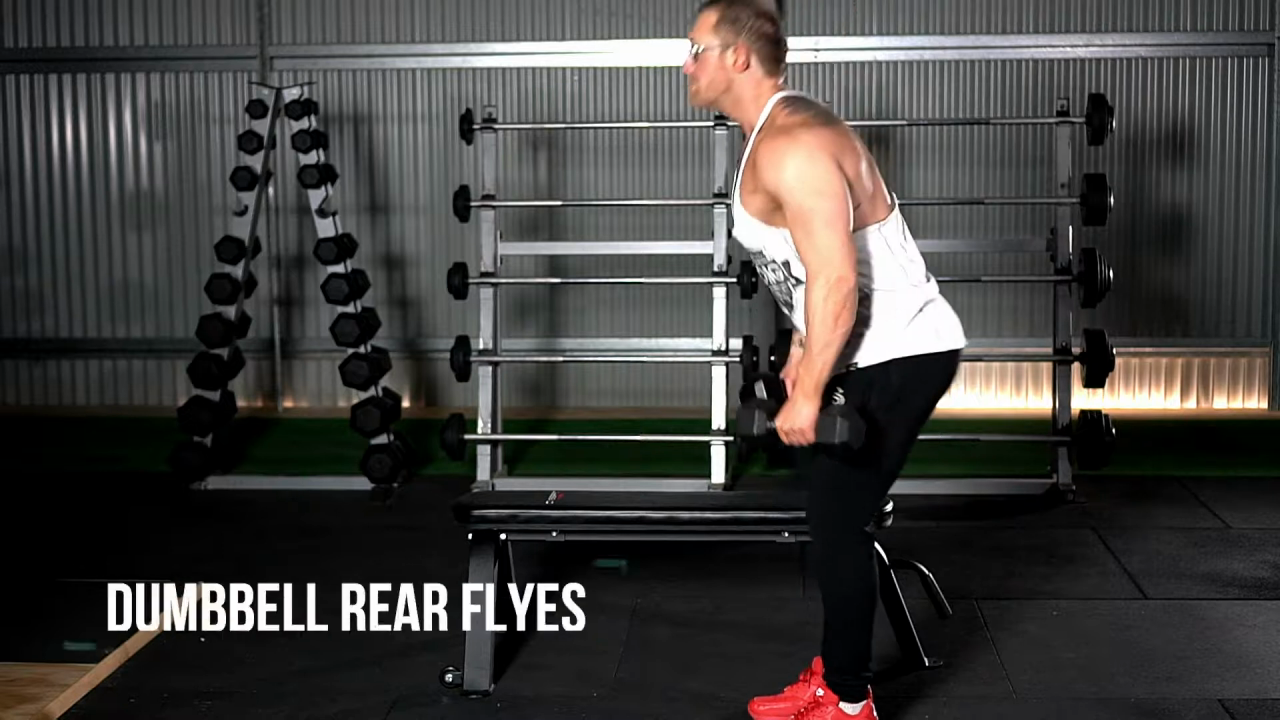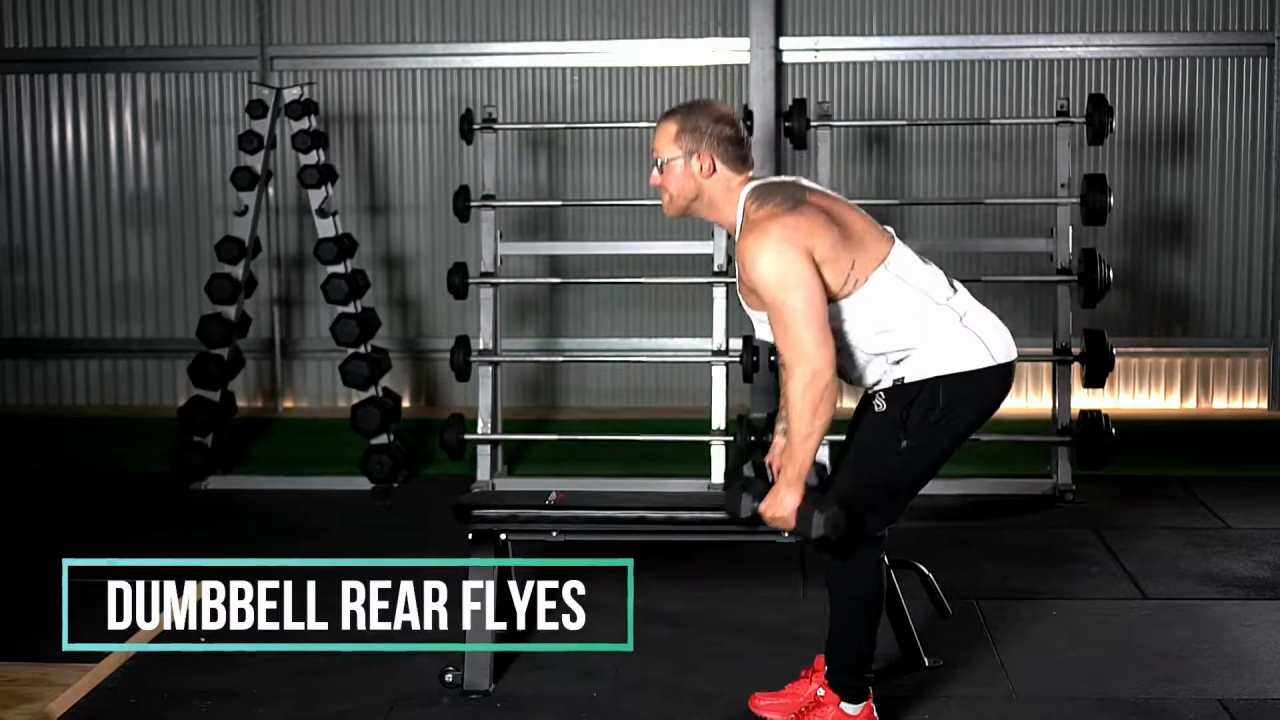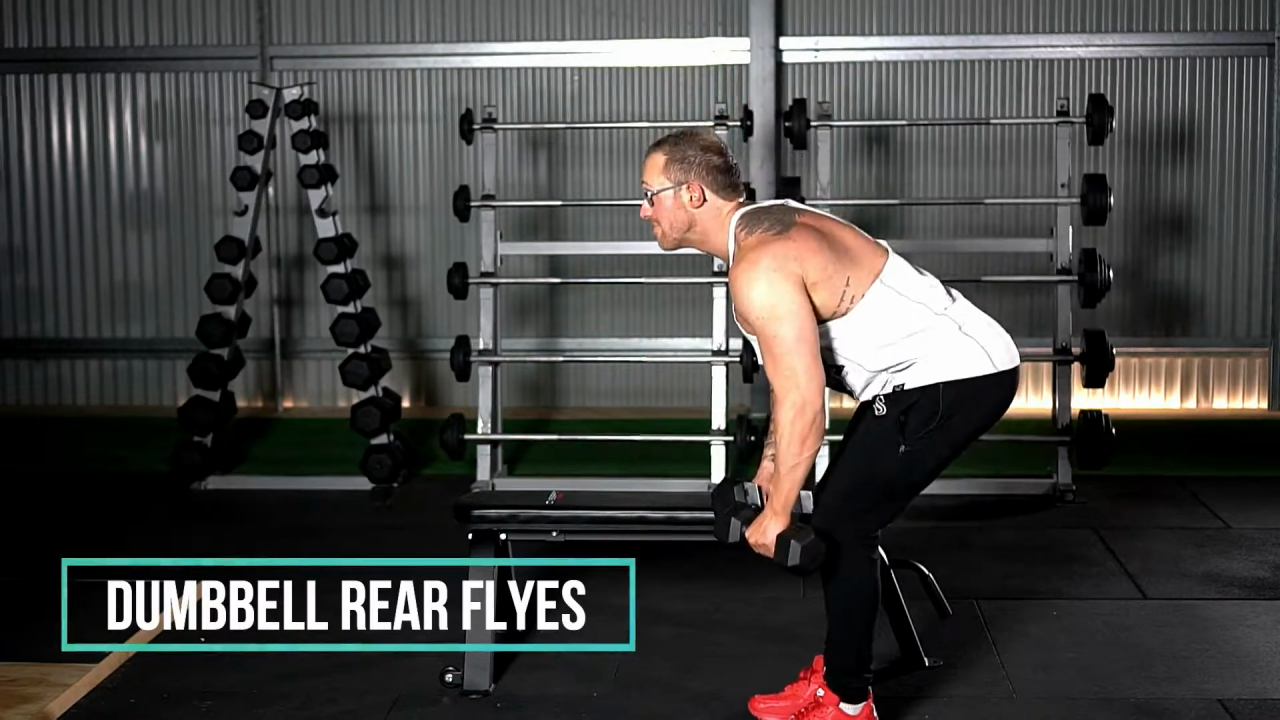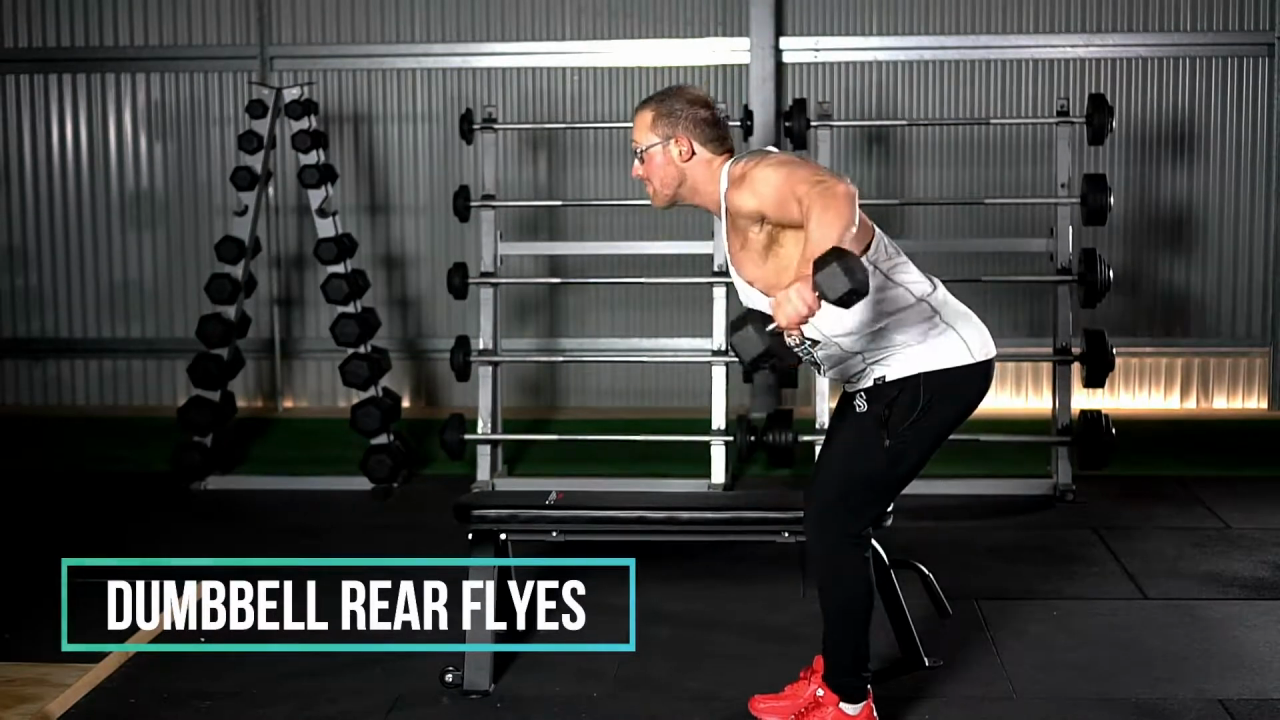
dt=0.7s
person 1, frame 1
left shoulder: (789, 144)
right shoulder: (783, 131)
left elbow: (835, 278)
left wrist: (807, 395)
right wrist: (801, 354)
left hip: (900, 354)
right hip: (891, 348)
left knee: (839, 522)
right knee: (834, 516)
person 1, frame 2
left shoulder: (766, 239)
right shoulder: (772, 209)
left elbow: (814, 369)
right elbow: (807, 346)
left wrist: (790, 484)
right wrist: (785, 434)
left hip: (951, 371)
right hip: (940, 360)
left knee: (847, 522)
right knee: (846, 515)
person 1, frame 3
left shoulder: (759, 266)
right shoulder: (763, 231)
left elbow: (803, 398)
right elbow: (797, 374)
left wrist: (777, 513)
right wrist: (771, 463)
left hip: (957, 377)
right hip: (942, 366)
left knee: (840, 523)
right knee: (838, 511)
person 1, frame 4
left shoulder: (751, 183)
right shoulder: (743, 193)
left elbow: (836, 198)
right elbow: (827, 203)
left wrist: (805, 286)
right wrist: (801, 293)
left hip: (928, 366)
right hip: (904, 361)
left knee: (833, 522)
right knee: (831, 514)
